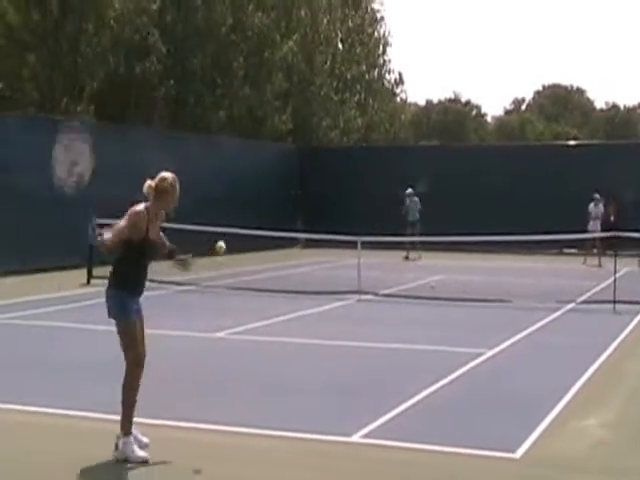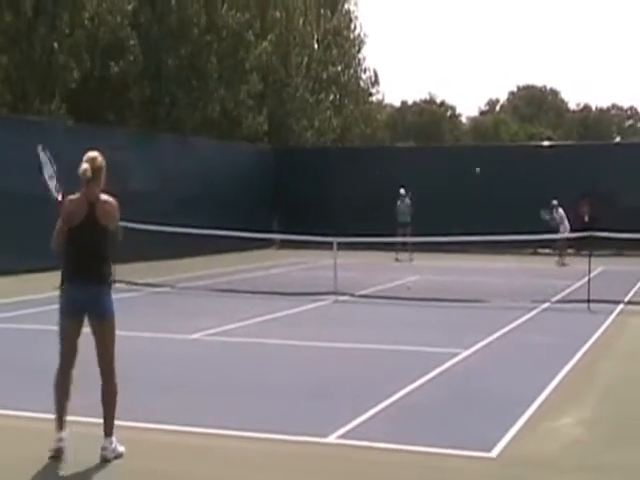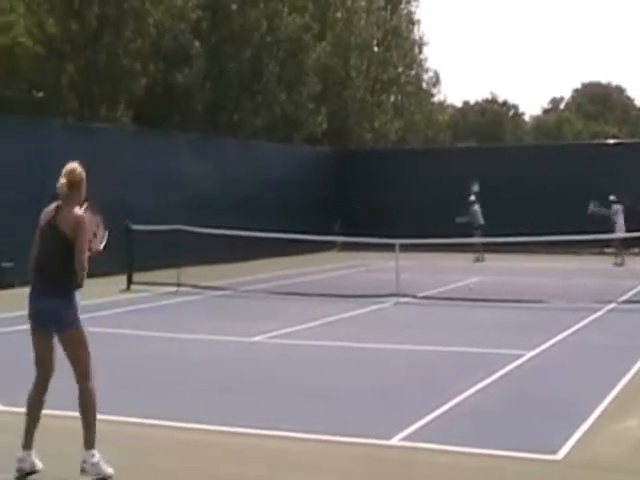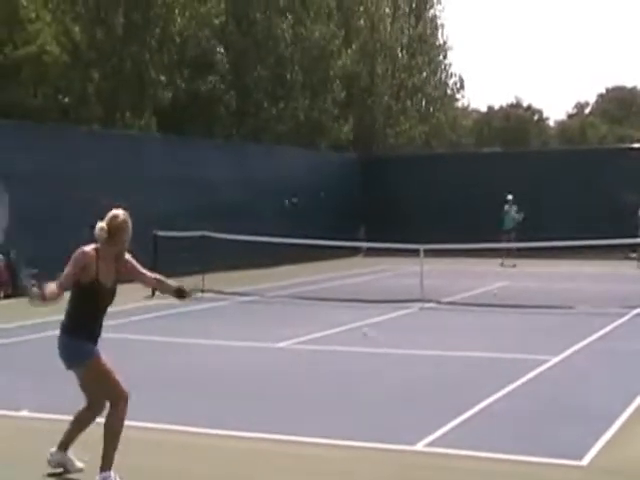
dt=1s
person 1, frame 1
left shoulder: (155, 216)
right shoulder: (139, 214)
right elbow: (112, 240)
left wrist: (173, 254)
right wrist: (104, 240)
left hip: (130, 295)
right hip: (122, 295)
left knee: (135, 364)
right knee: (135, 366)
left ankle: (127, 430)
right ankle: (124, 442)
person 1, frame 2
left shoulder: (69, 204)
right shoulder: (111, 206)
left elbow: (56, 244)
left hip: (72, 290)
right hip: (99, 292)
left knee: (66, 364)
right knee: (107, 369)
left ankle: (60, 433)
right ankle: (109, 442)
person 1, frame 3
left shoulder: (46, 212)
right shoulder: (79, 217)
left elbow: (34, 258)
right elbow: (80, 267)
right wrist: (80, 278)
left hip: (36, 300)
right hip: (60, 302)
left knee: (42, 379)
right knee: (85, 380)
person 1, frame 4
left shoulder: (122, 260)
right shoulder: (85, 255)
left elbow: (149, 278)
right elbow: (58, 287)
left wrist: (177, 290)
right wrist: (43, 293)
left hip: (83, 341)
right hip: (75, 342)
left knee: (96, 405)
right knee: (119, 399)
left ankle: (61, 453)
